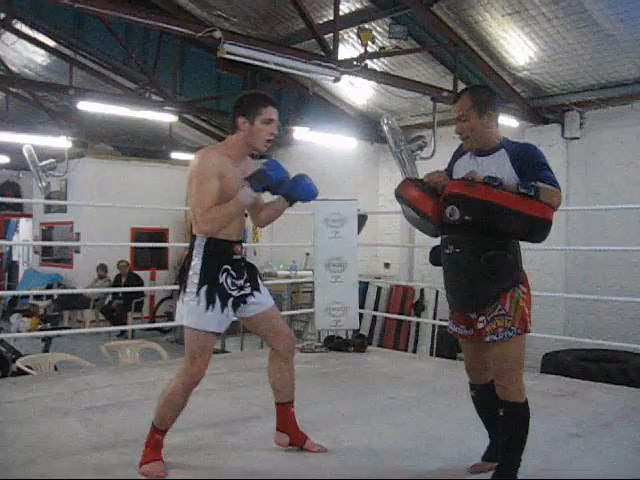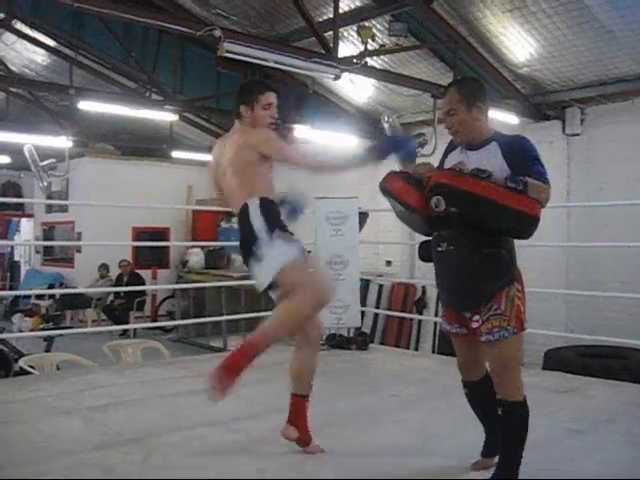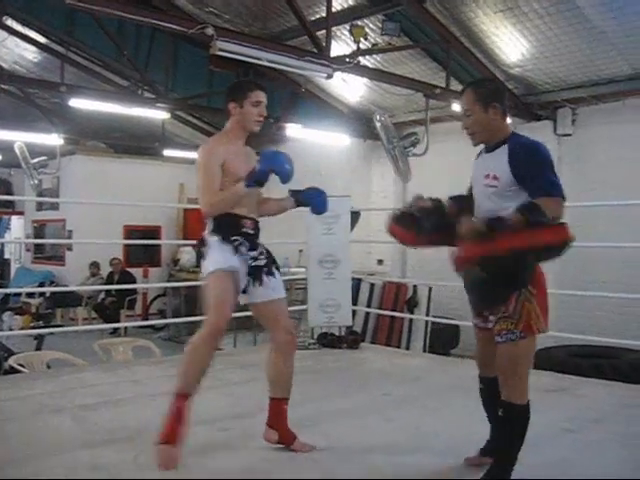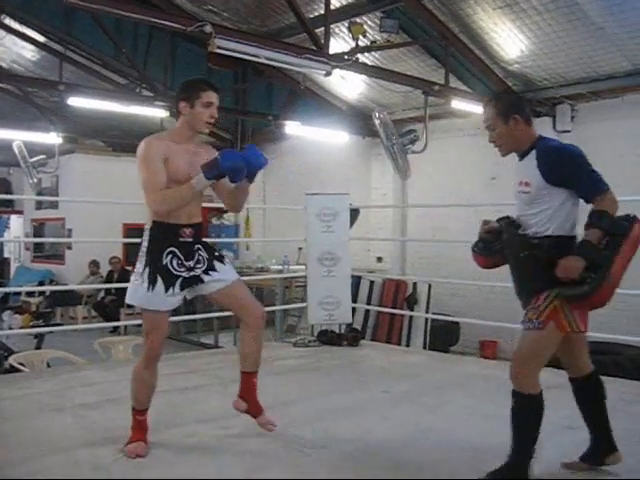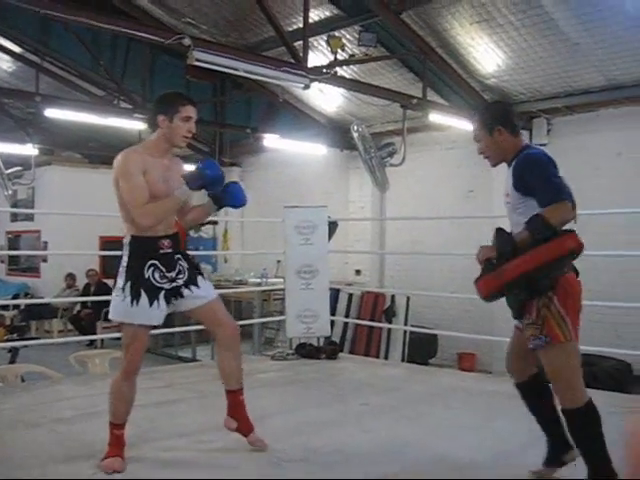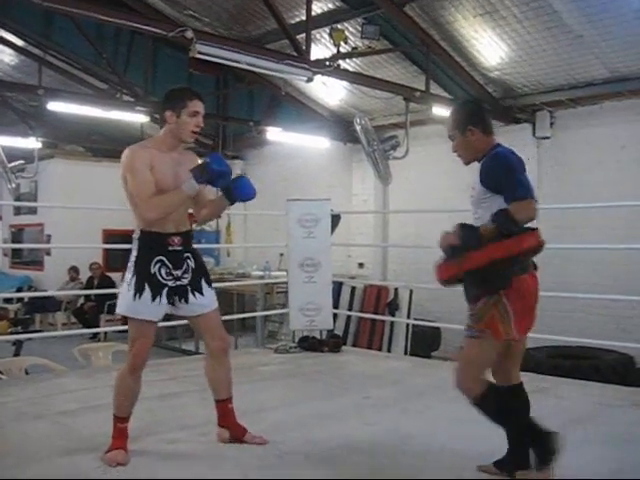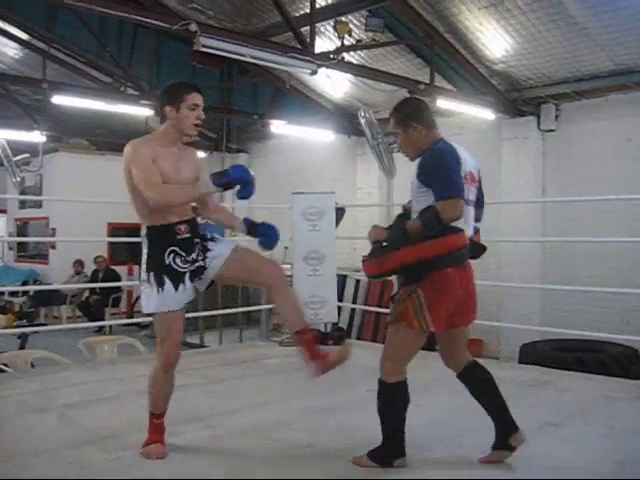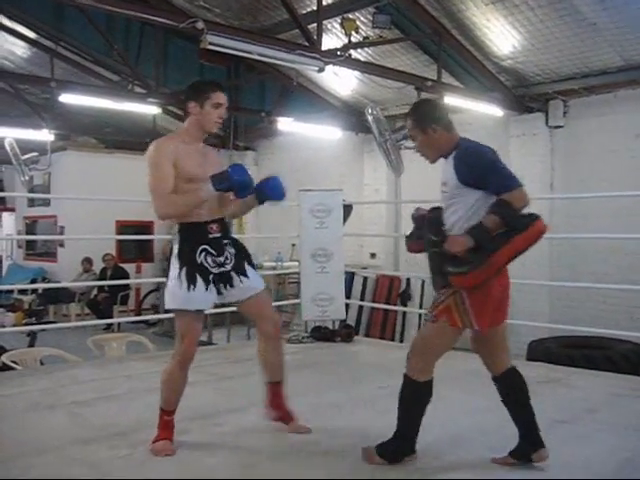
dt=0.4s
person 1, frame 1
left shoulder: (521, 155)
right shoulder: (460, 156)
left elbow: (553, 198)
left wrist: (495, 186)
right wrist: (434, 187)
left hip: (501, 281)
right hip: (460, 280)
left knee: (508, 381)
right knee: (477, 373)
right ankle: (498, 446)
person 1, frame 2
left shoulder: (514, 148)
right shoulder: (451, 152)
left elbow: (540, 195)
right wrist: (426, 179)
left hip: (495, 276)
right hip: (454, 276)
left knee: (508, 379)
right knee: (469, 371)
right ankle: (496, 440)
person 1, frame 3
left shoulder: (528, 152)
right shoulder: (483, 156)
left elbow: (552, 209)
left wrist: (490, 227)
right wrist: (434, 207)
left hip: (514, 280)
right hip: (482, 277)
left knee: (513, 379)
right knee: (488, 367)
right ankle: (497, 441)
person 1, frame 4
left shoulder: (558, 154)
right shoulder: (525, 161)
left elbow: (607, 202)
left wrist: (583, 257)
left hip: (557, 280)
right hip: (539, 280)
left knee: (522, 372)
right knee: (577, 365)
right ankle: (604, 447)
person 1, frame 5
left shoulder: (530, 162)
right shoulder: (532, 163)
left elbow: (559, 214)
right elbow: (564, 213)
left wrist: (502, 249)
right wrist: (510, 244)
left hip: (548, 288)
left knee: (567, 388)
right knee: (518, 365)
right ankle: (559, 447)
person 1, frame 6
left shoulder: (498, 161)
right shoulder: (503, 162)
left elbow: (525, 211)
left wrist: (465, 237)
right wrist: (471, 235)
left hip: (502, 288)
right hip: (513, 281)
left knee: (468, 379)
right knee: (505, 375)
left ankle: (538, 440)
person 1, frame 7
left shoulder: (436, 157)
right shoulder: (465, 158)
left elbow: (449, 210)
right elbow: (472, 215)
left wrist: (394, 233)
left hip: (429, 276)
right hip: (457, 271)
left knee: (391, 365)
right knee: (457, 358)
left ankle: (391, 450)
right ankle: (507, 432)
person 1, frame 8
left shoulder: (474, 155)
right shoulder: (458, 160)
left elbow: (518, 199)
left wrist: (471, 238)
right hip: (483, 275)
left knee: (419, 361)
right knee: (498, 363)
left ankle: (401, 446)
right ankle: (531, 444)
person 2, frame 1
left shoulder: (247, 164)
right shoulder: (208, 160)
left elbow: (258, 219)
right elbow: (204, 221)
left wrist: (288, 197)
right wrist: (249, 188)
left hip: (237, 265)
right hip: (208, 265)
left knee: (284, 341)
right knee: (194, 370)
left ankle: (287, 430)
right ankle: (152, 448)
person 2, frame 2
left shoulder: (221, 147)
right shoulder: (252, 137)
left elbow: (224, 195)
right elbow: (308, 164)
right wrist: (372, 152)
left hip: (262, 229)
right hip: (263, 224)
left knee: (310, 332)
right knee: (319, 294)
left ankle: (296, 423)
right ankle: (238, 358)
person 2, frame 3
left shoulder: (253, 155)
right shoulder: (213, 149)
right elbow: (209, 204)
left wrist: (297, 198)
right wrist: (251, 181)
left hip: (253, 245)
right hip: (225, 239)
left knee: (285, 335)
right knee: (217, 324)
left ankle: (277, 426)
right ankle: (173, 425)
person 2, frame 4
left shoulder: (209, 152)
right shoulder: (154, 147)
left elbow: (233, 204)
right elbow: (159, 203)
left wrist: (245, 174)
right wrist: (205, 177)
left hip: (199, 247)
right hip: (163, 249)
left knee: (254, 315)
right knee: (153, 348)
left ankle: (247, 398)
right ankle: (139, 430)
person 2, frame 5
left shoulder: (176, 165)
right shoulder: (129, 160)
right elbow: (144, 217)
left wrist: (216, 199)
right wrist: (188, 187)
left hip: (176, 259)
right hip: (143, 262)
left knee: (228, 331)
right knee: (132, 362)
left ankle: (238, 417)
right ankle: (116, 444)
person 2, frame 6
left shoulder: (190, 161)
right shoulder: (138, 155)
left elbow: (205, 214)
right elbow: (149, 211)
left wrist: (228, 194)
right wrist: (192, 182)
left hip: (186, 256)
right hip: (151, 258)
left knee: (219, 343)
right knee: (138, 358)
left ankle: (228, 424)
right ankle: (119, 438)
person 2, frame 7
left shoulder: (190, 156)
right shoulder: (139, 150)
right elbow: (158, 197)
left wrist: (247, 225)
right wrist: (215, 182)
left hip: (199, 240)
right hip: (163, 250)
left knee: (271, 272)
right knee: (168, 353)
left ankle: (313, 354)
right ankle: (155, 432)
person 2, frame 8
left shoulder: (213, 154)
right shoulder: (163, 150)
right elbow: (164, 209)
left wrist: (255, 193)
right wrist: (211, 186)
left hip: (227, 245)
right hip: (194, 250)
left knee: (270, 325)
right knee: (186, 349)
left ankle: (278, 407)
right ankle: (165, 428)
